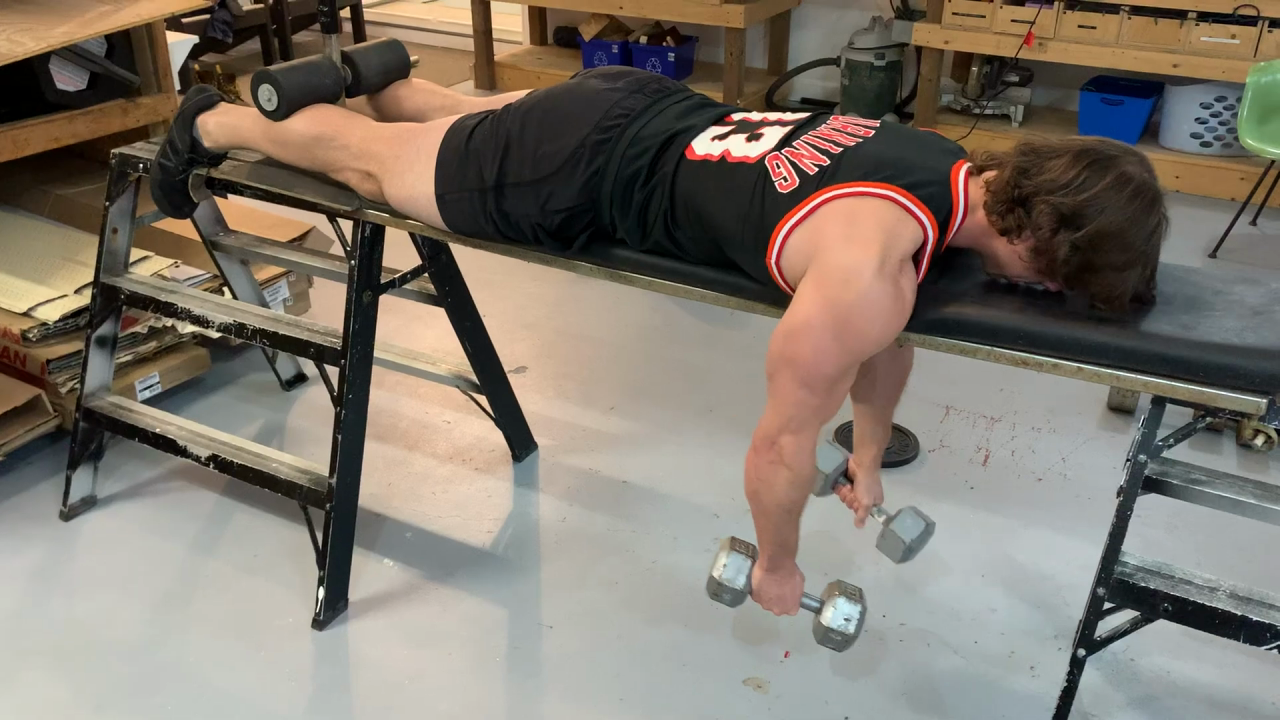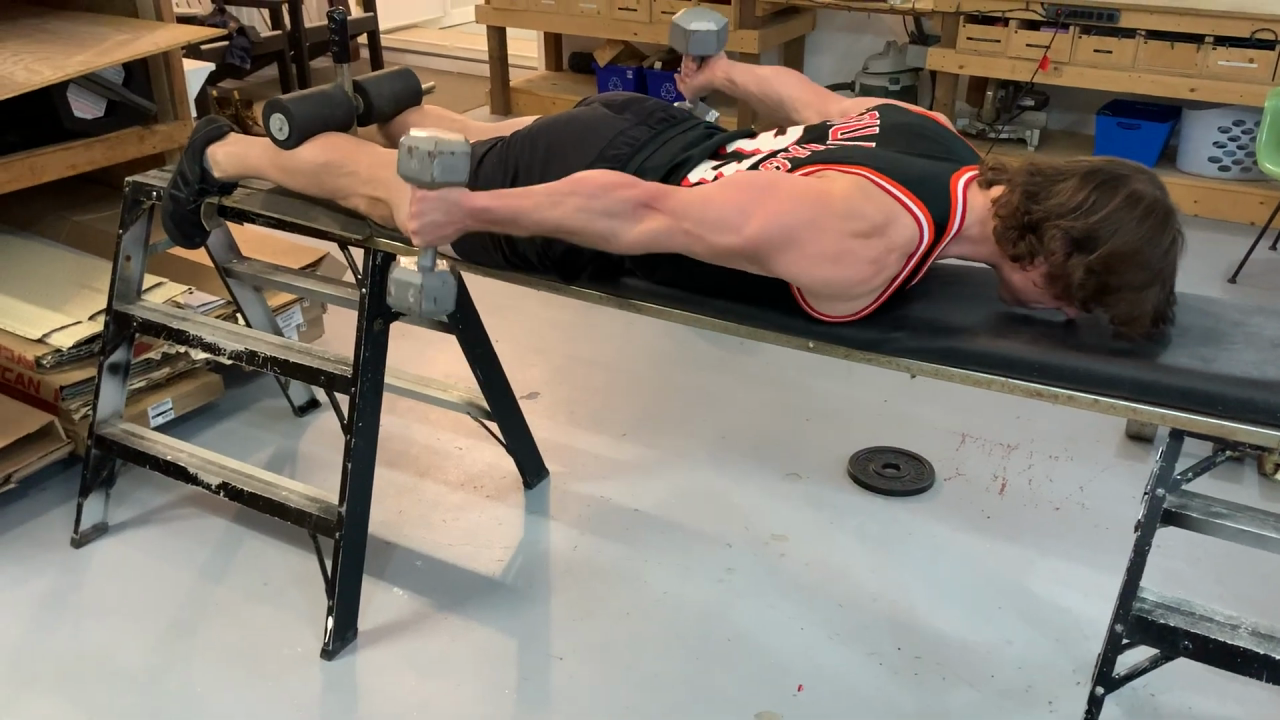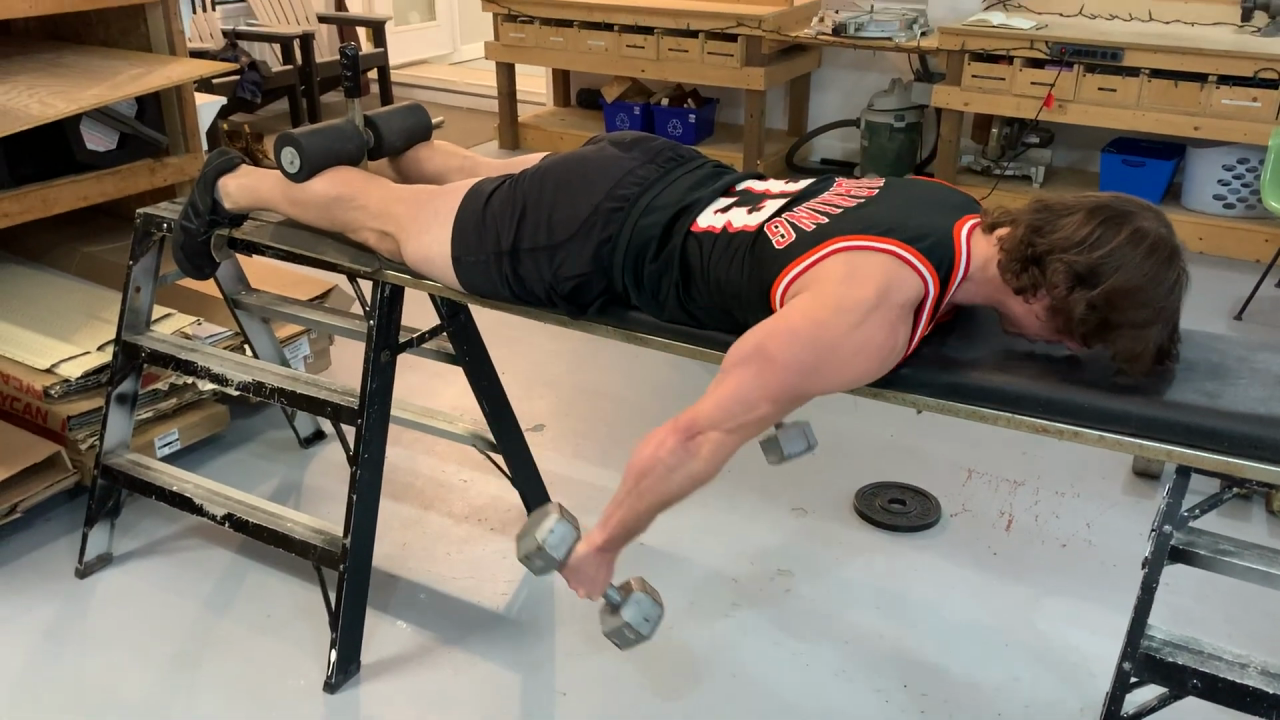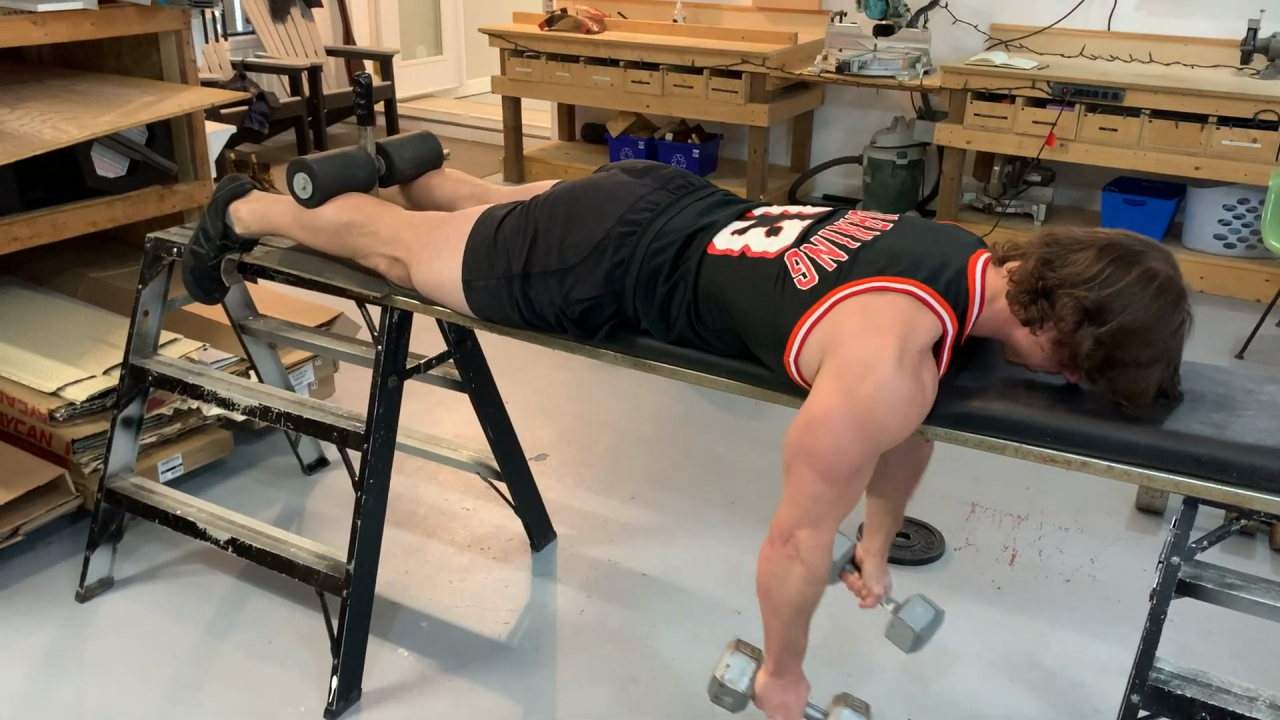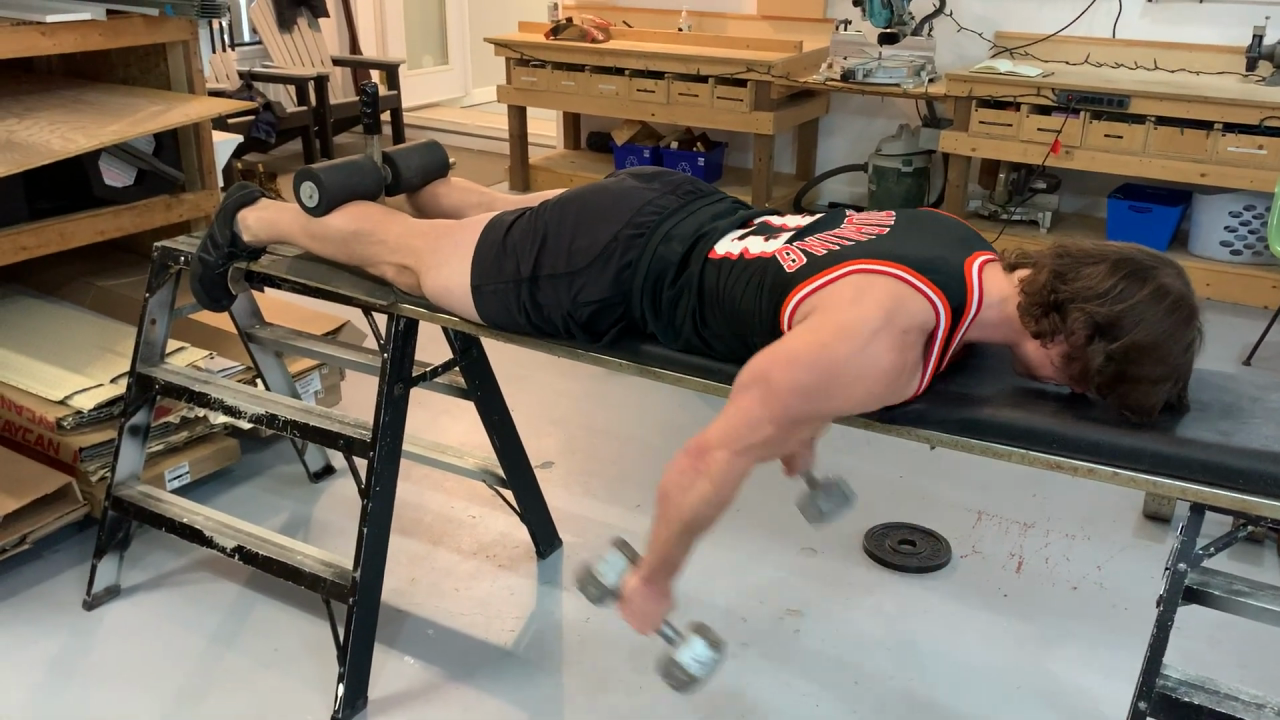
dt=1s
person 1, frame 1
left shoulder: (948, 166)
right shoulder: (867, 268)
left elbow: (883, 333)
right elbow: (780, 442)
left wrist: (871, 457)
right wrist: (777, 566)
left hip: (633, 111)
right hip: (578, 176)
left knee: (450, 109)
right knee: (370, 159)
right ankle: (214, 123)
person 1, frame 2
left shoulder: (937, 141)
right shoulder: (865, 247)
left elbow: (793, 89)
right elbow: (637, 215)
left wrist: (723, 70)
right wrist: (465, 212)
left hip: (643, 133)
right hip: (602, 169)
left knee: (468, 142)
right knee: (384, 191)
left ankle: (380, 106)
right ankle: (225, 156)
person 1, frame 3
left shoulder: (958, 213)
right shoulder: (873, 315)
right elbow: (700, 432)
left wrist: (784, 369)
right wrist: (599, 547)
left hip: (648, 174)
right hip: (593, 239)
left knee: (474, 171)
right knee: (387, 219)
right ankle: (235, 187)
person 1, frame 4
left shoulder: (967, 255)
right shoulder: (889, 362)
left elbow: (906, 427)
right elbow: (795, 537)
left wrist: (878, 548)
left hip: (660, 201)
right hip: (601, 266)
left knee: (487, 202)
right knee: (398, 247)
right ankle: (244, 209)
person 1, frame 5
left shoulder: (971, 251)
right shoulder: (881, 339)
right elbow: (715, 455)
left wrist: (802, 433)
right wrist: (653, 577)
left hip: (668, 213)
right hip: (611, 272)
left knee: (493, 209)
right knee: (406, 256)
right ankle: (253, 218)
